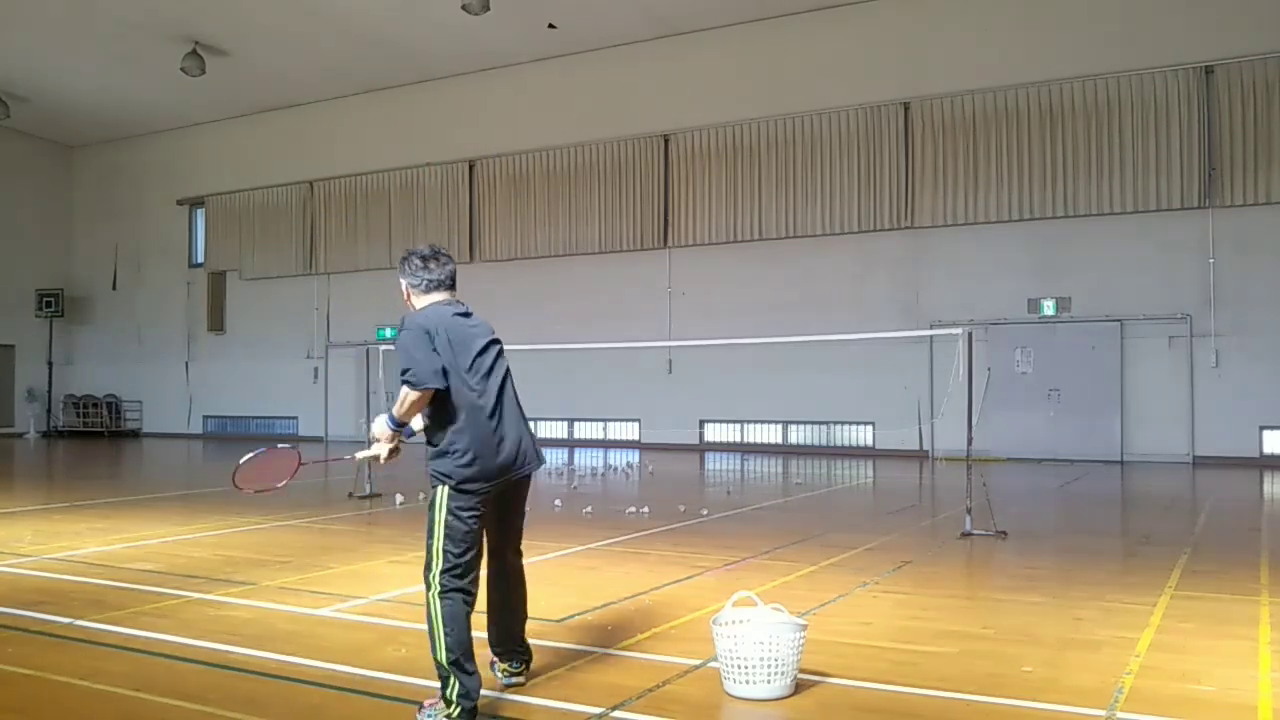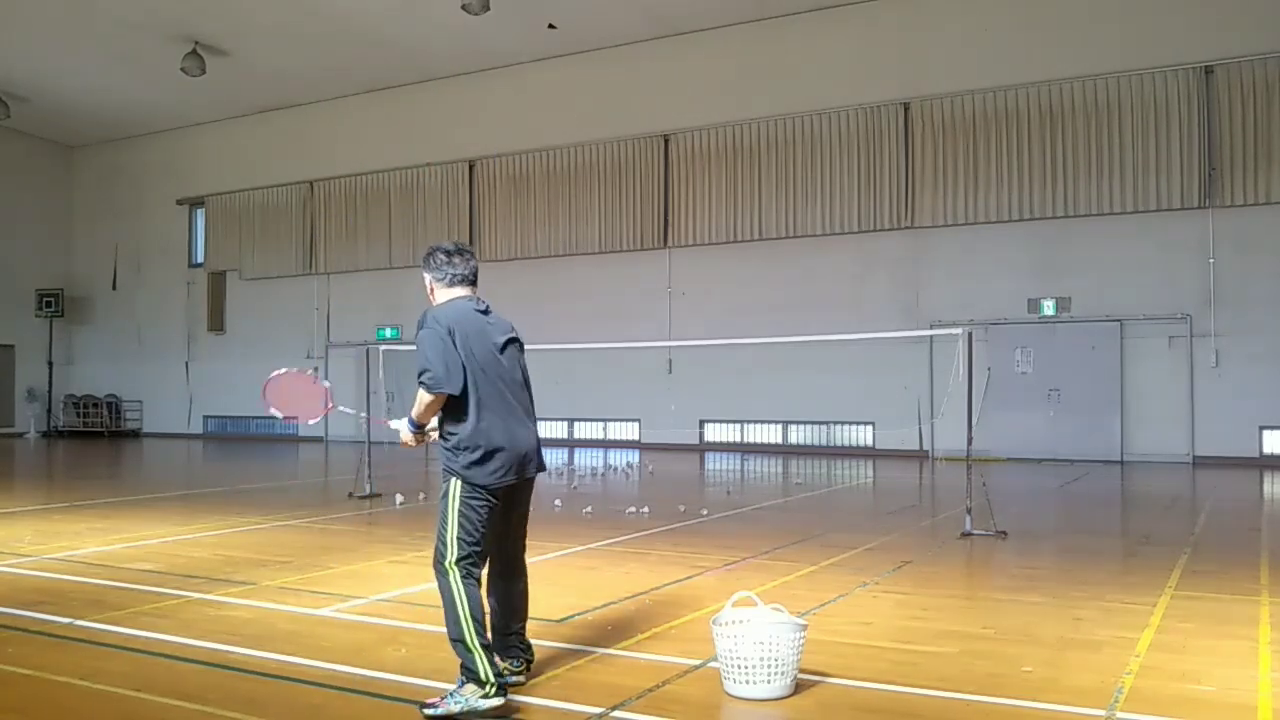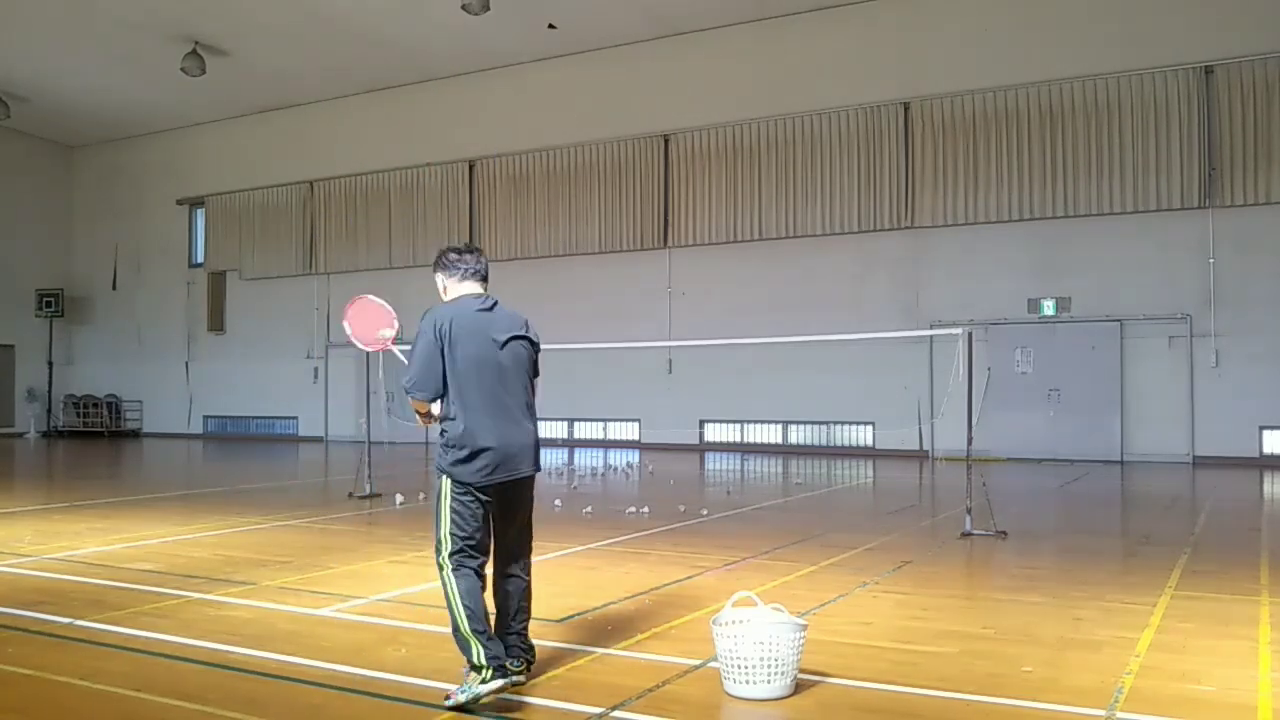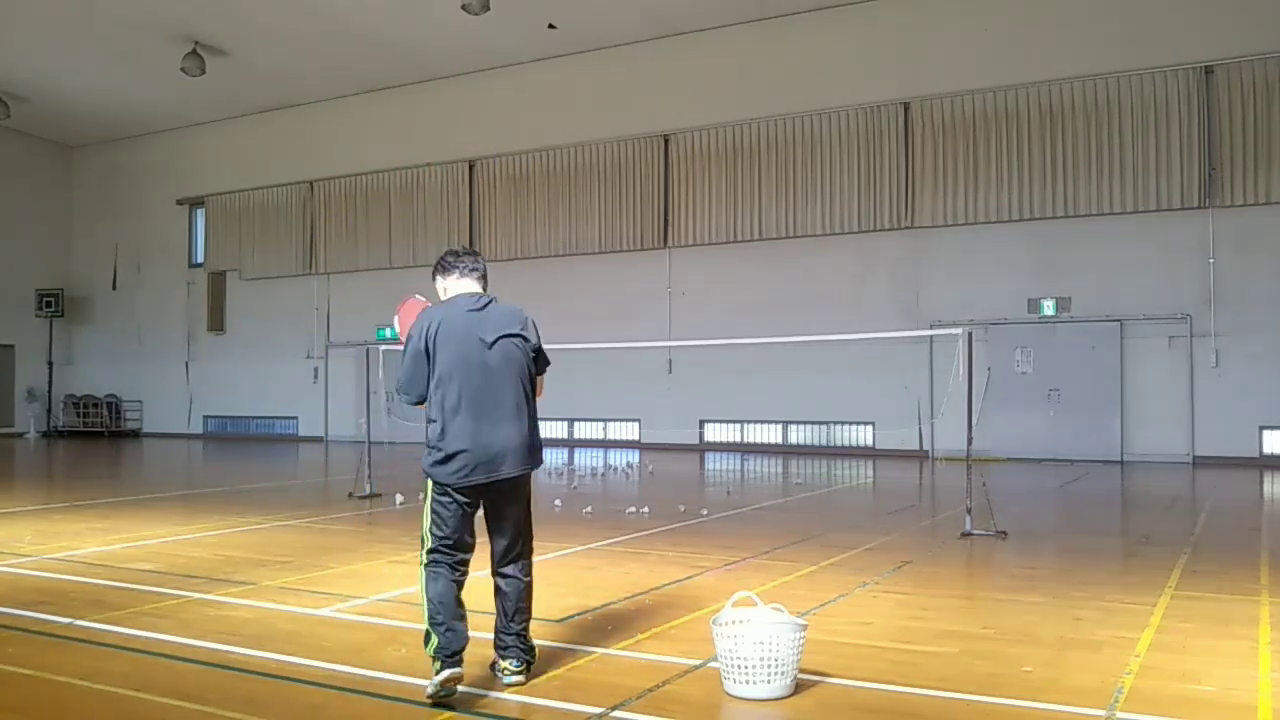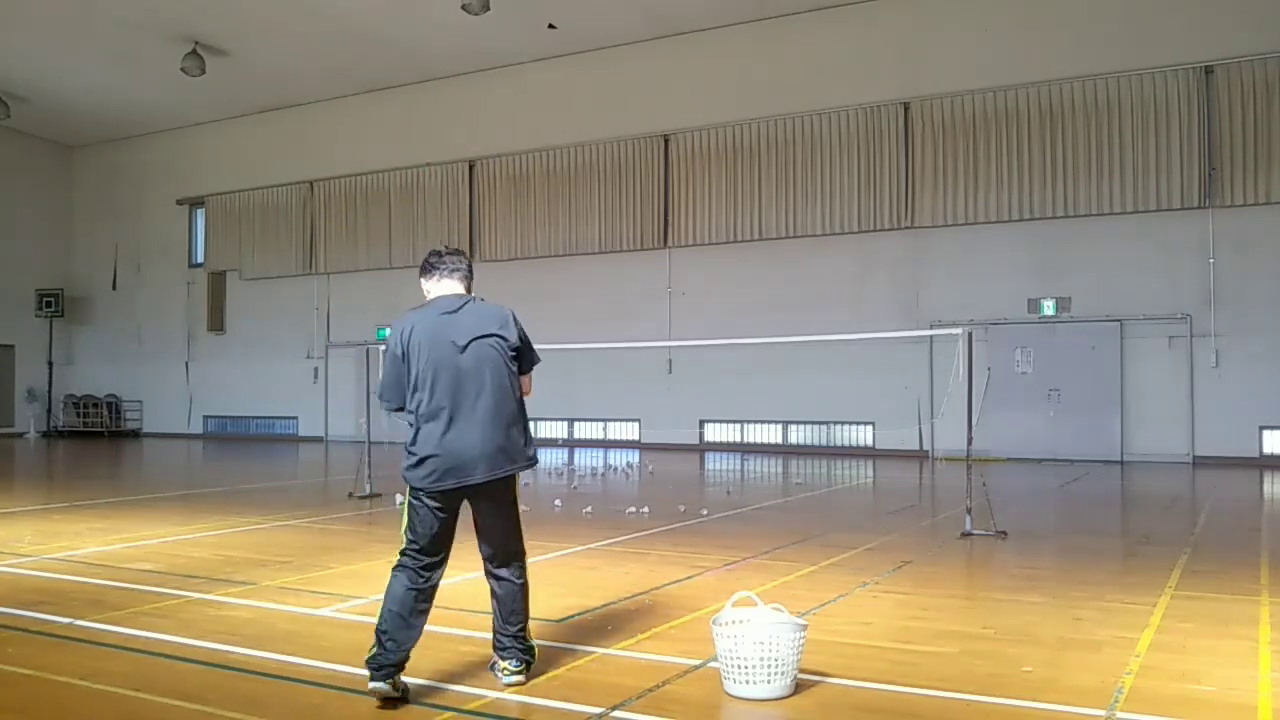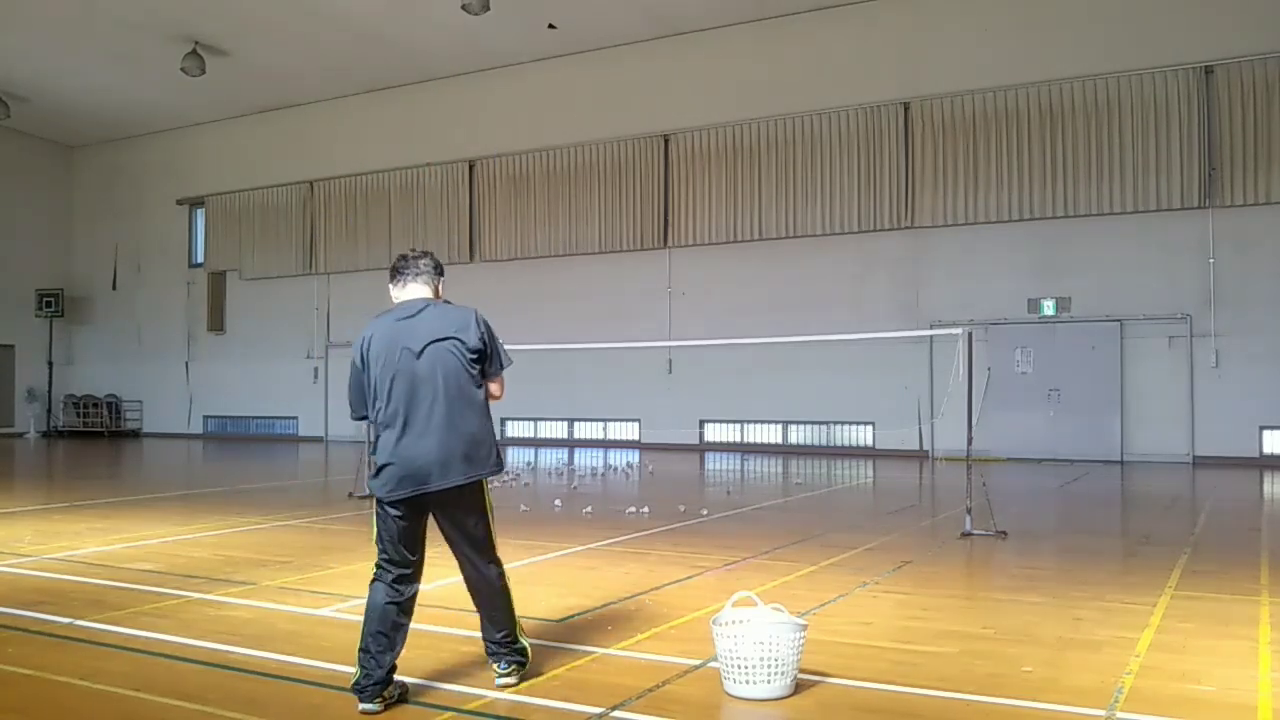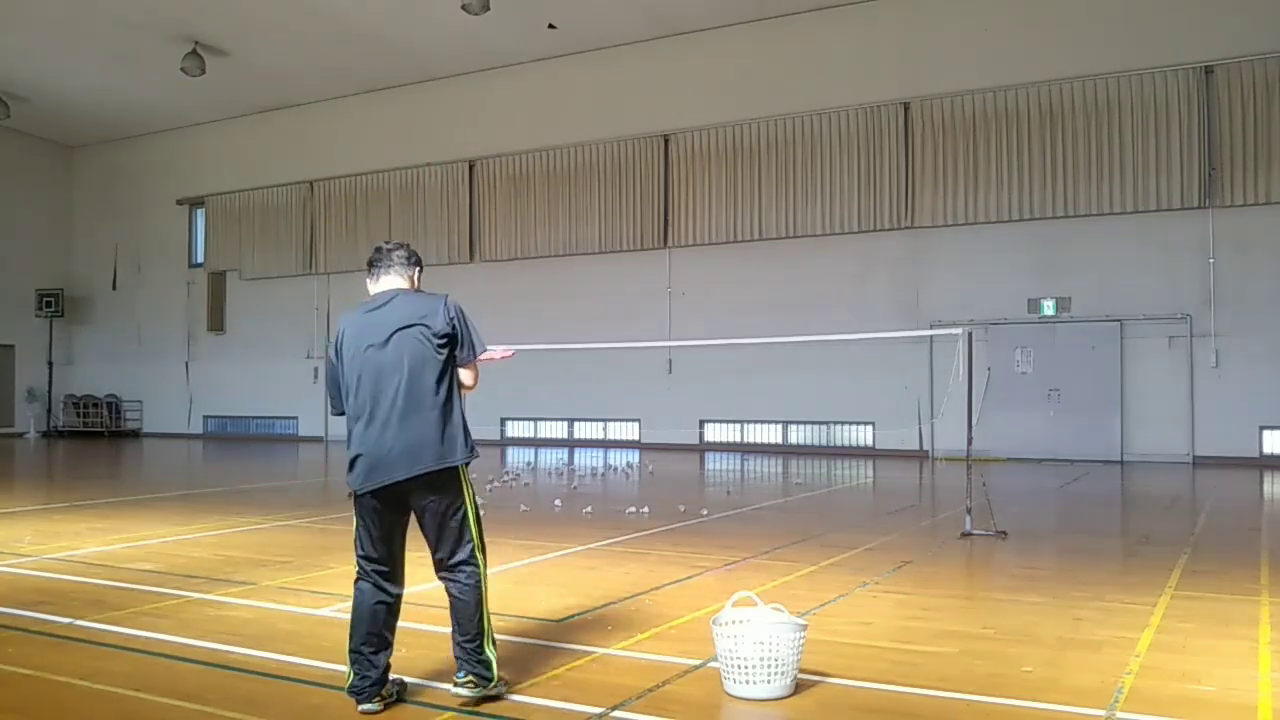
dt=0.2s
person 1, frame 1
left shoulder: (417, 325)
right shoulder: (478, 325)
left elbow: (423, 386)
left wrist: (391, 422)
right wrist: (404, 431)
left hip: (465, 467)
right hip: (515, 457)
left knee: (449, 581)
right knee: (506, 562)
right ankle: (512, 659)
person 1, frame 2
left shoulder: (439, 320)
right shoulder: (501, 324)
left elbow: (436, 388)
left wrist: (414, 424)
right wrist: (438, 426)
left hip: (475, 461)
right hip: (521, 456)
left knee: (458, 566)
right knee: (508, 559)
left ankle: (480, 681)
right ankle: (513, 657)
person 1, frame 3
left shoulder: (439, 319)
right shoulder: (519, 323)
left elbow: (421, 396)
left wrist: (432, 410)
left hip: (468, 460)
right hip: (520, 456)
left knee: (458, 561)
right knee: (514, 560)
left ankle: (484, 665)
right ankle: (514, 656)
person 1, frame 4
left shoulder: (430, 321)
right shoulder: (519, 320)
left elbow: (416, 395)
right elbow: (536, 388)
left hip: (454, 459)
right hip: (513, 457)
left knee: (443, 560)
right knee: (512, 560)
left ankle: (447, 656)
right ankle: (514, 657)
person 1, frame 5
left shoulder: (408, 327)
right shoulder: (503, 318)
left elbow: (396, 401)
right elbow: (524, 386)
left hip: (432, 463)
right hip: (495, 459)
left knee: (416, 566)
right knee: (506, 562)
left ankle: (386, 666)
right ankle: (513, 657)
person 1, frame 6
left shoulder: (372, 333)
right shoulder: (468, 320)
left elbow: (362, 409)
right elbow: (495, 389)
left hip: (396, 471)
right hip: (459, 465)
left knee: (392, 576)
right knee: (482, 565)
left ankle: (372, 684)
right ankle: (507, 657)
person 1, frame 7
left shoulder: (347, 327)
right shoulder: (441, 308)
left elbow: (341, 404)
right elbow: (468, 379)
left hip: (370, 463)
right hip: (435, 457)
left knee: (375, 575)
right knee: (462, 562)
left ankle: (368, 685)
right ankle: (475, 670)
